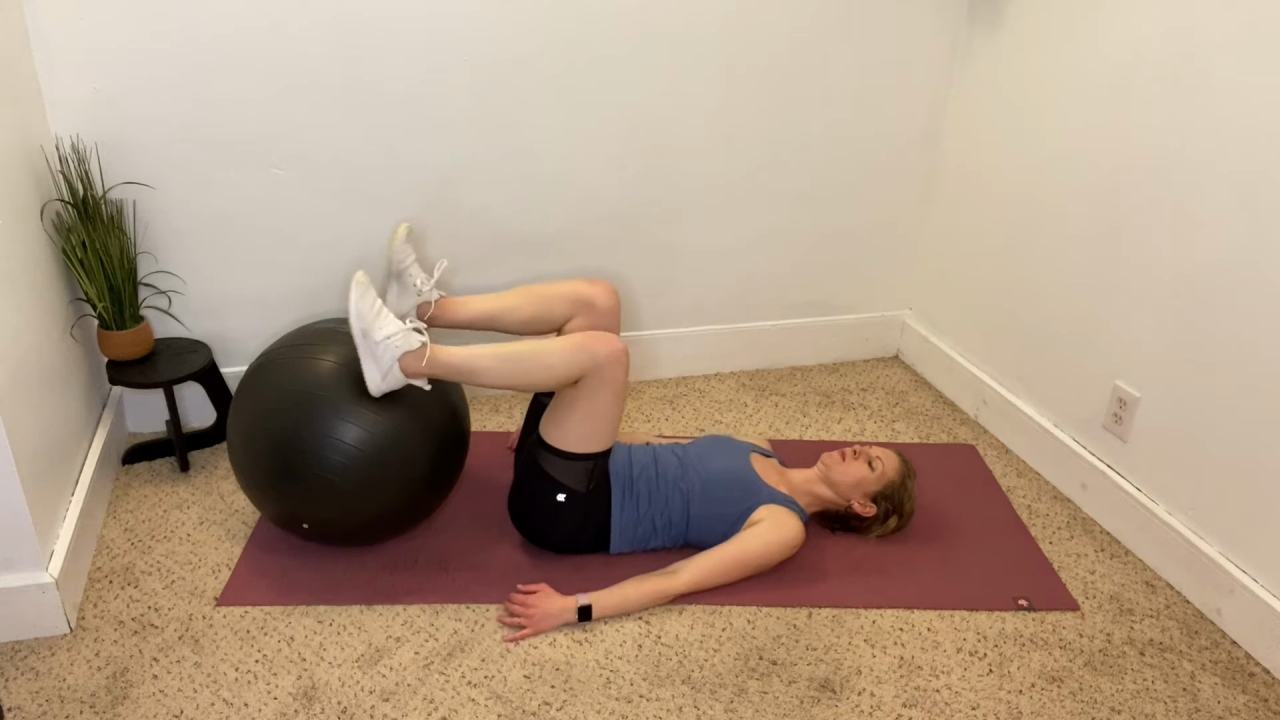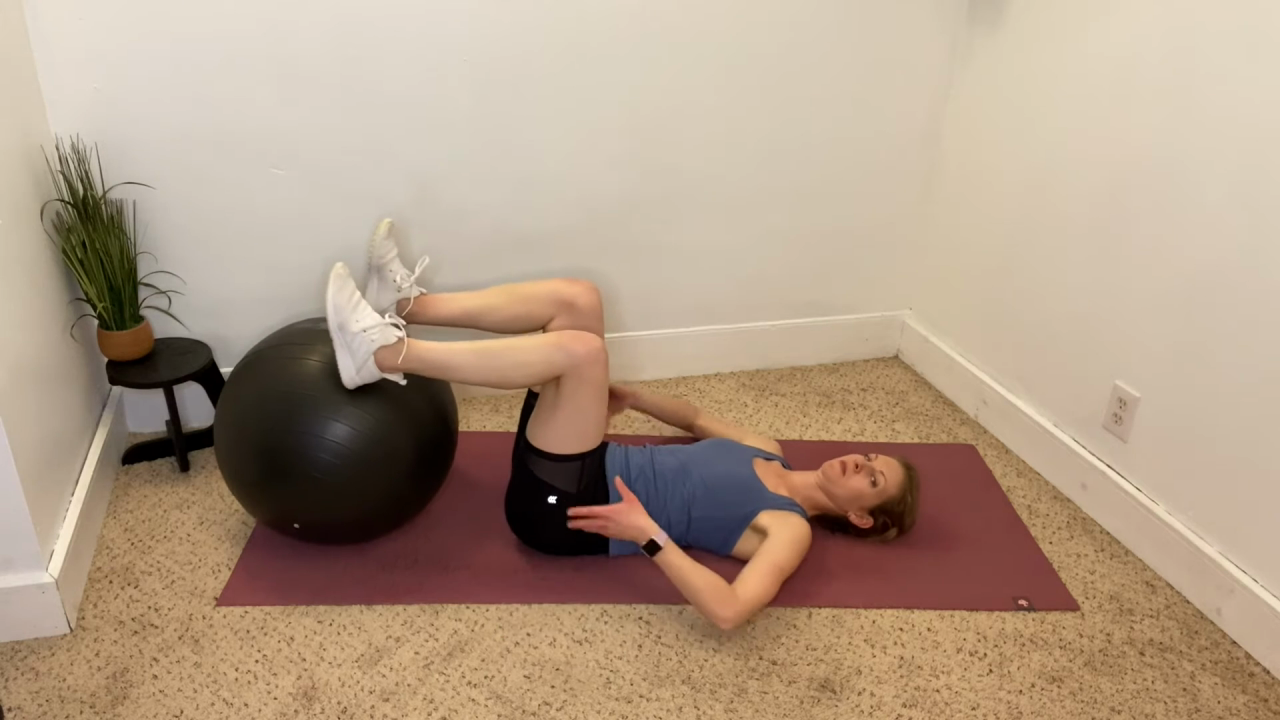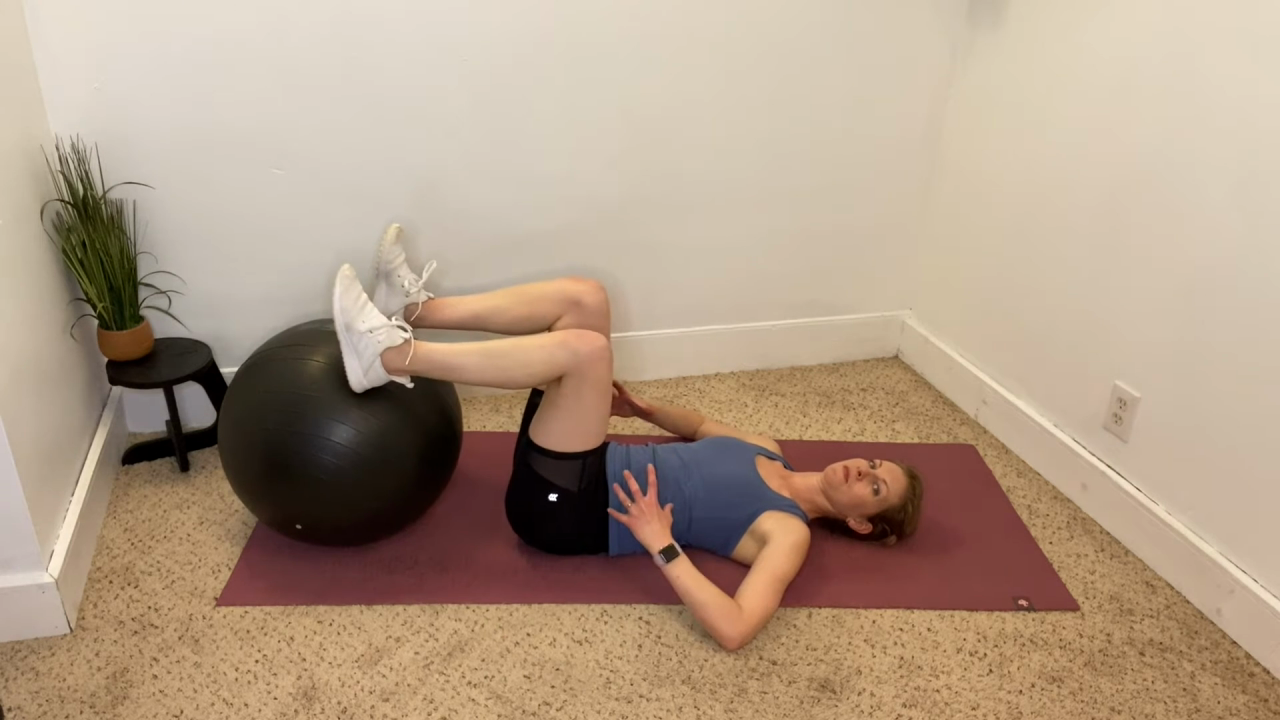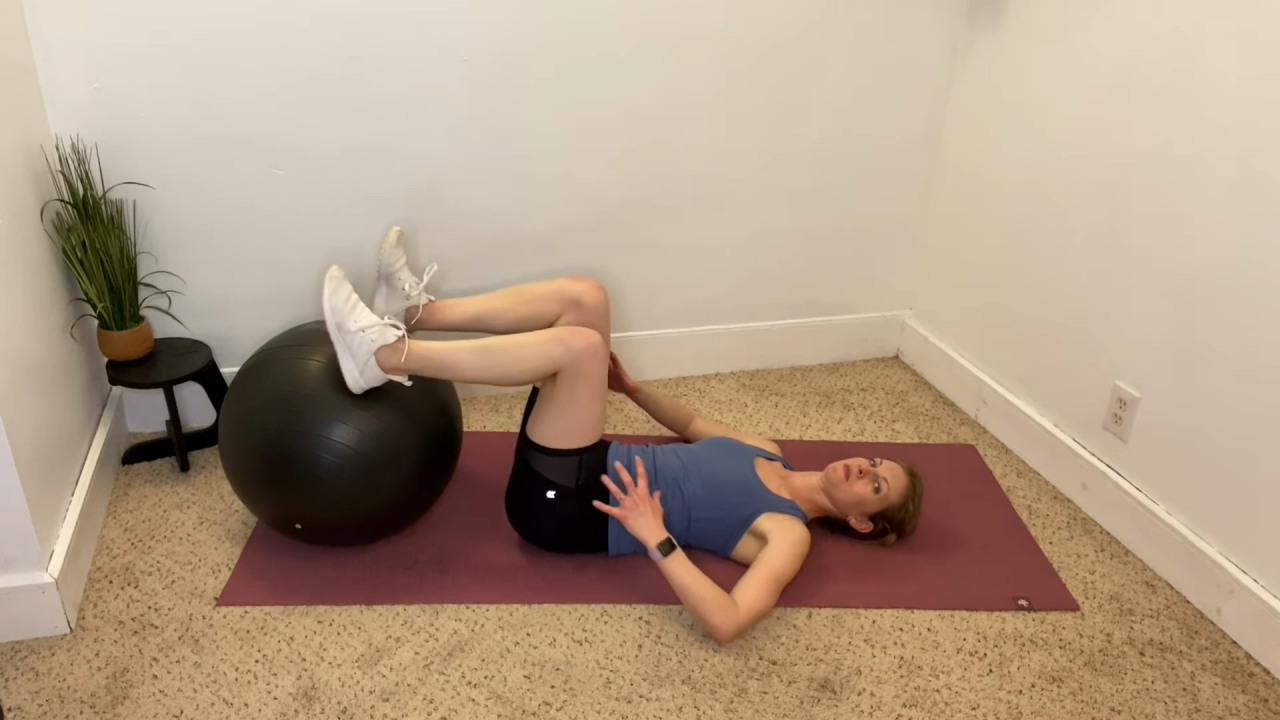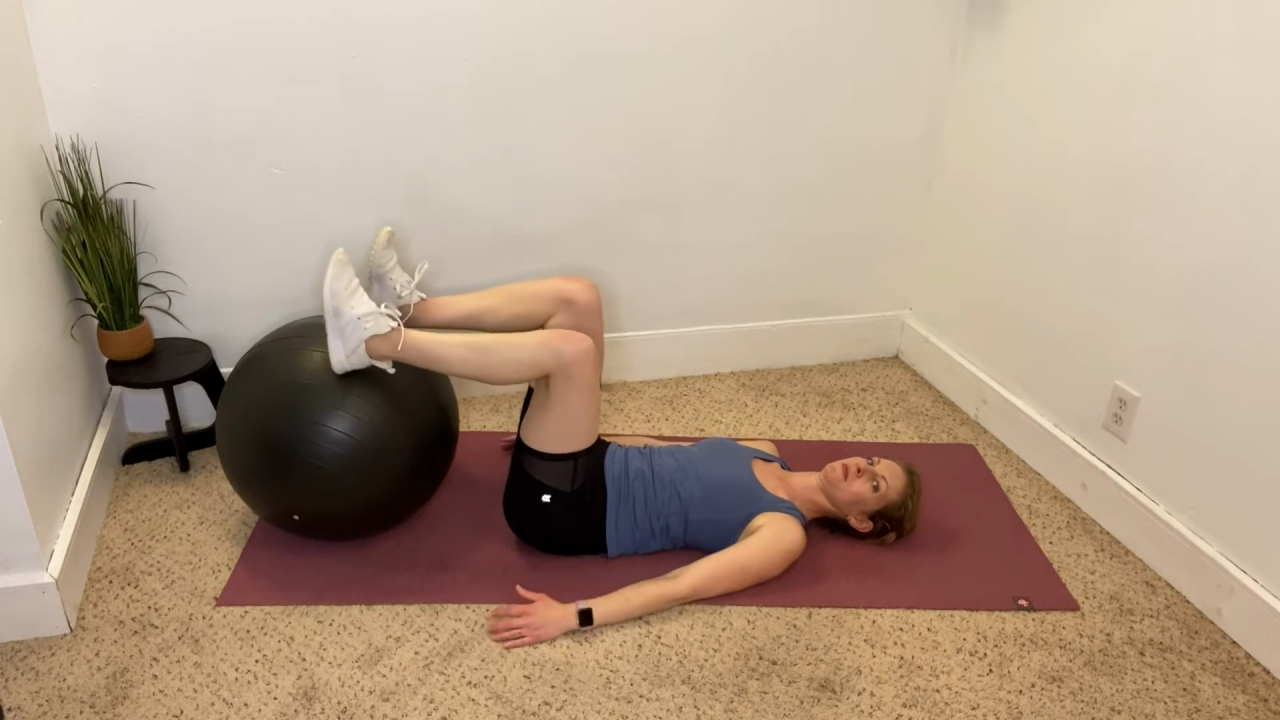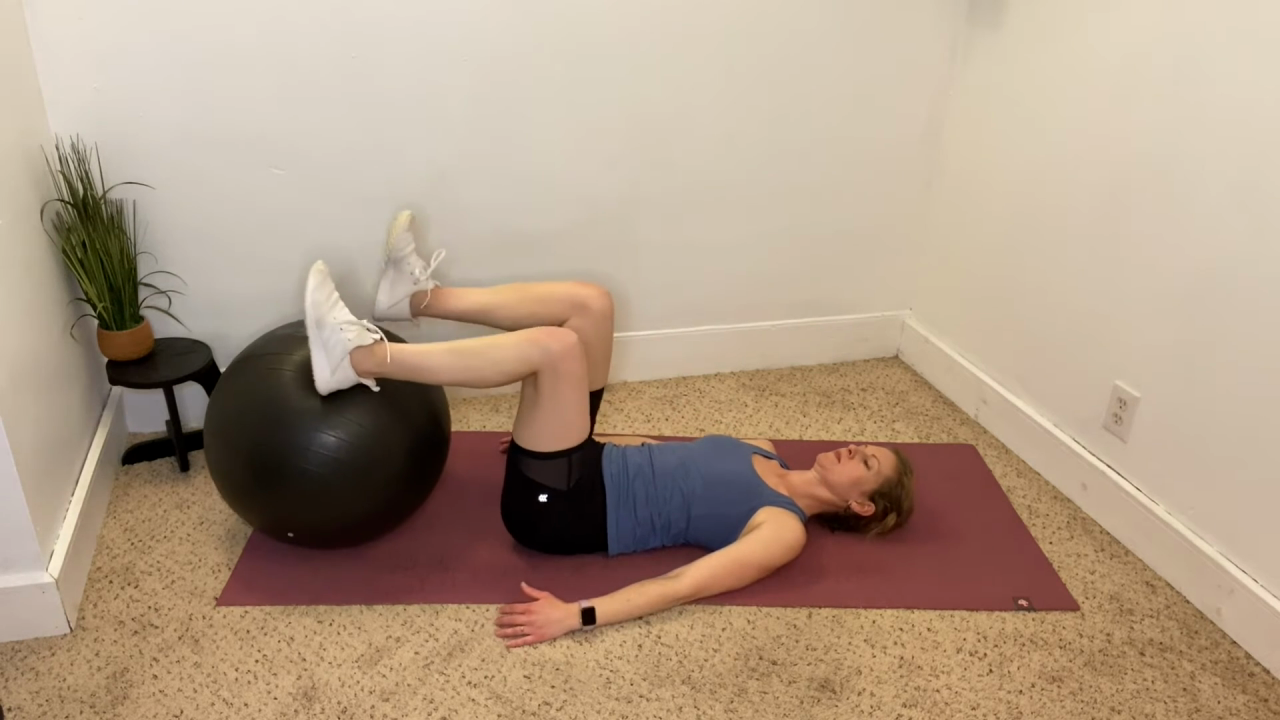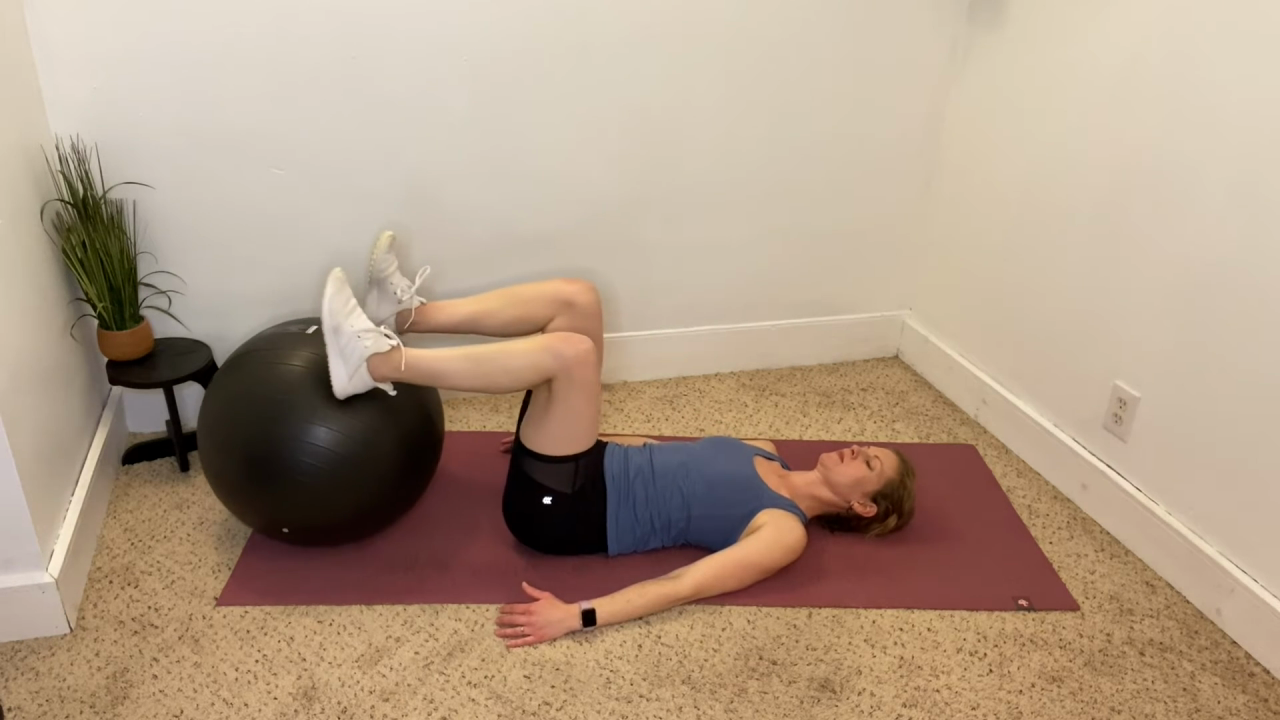
dt=0.7s
person 1, frame 1
left shoulder: (784, 527)
right shoulder: (760, 454)
left elbow: (680, 579)
left wrist: (574, 608)
right wrist: (559, 428)
left hip: (569, 509)
right hip: (580, 470)
left knee: (603, 350)
right knee: (595, 299)
left ankle: (408, 360)
right ankle: (424, 307)
person 1, frame 2
left shoulder: (790, 530)
right shoulder: (766, 450)
left elbow: (728, 609)
right elbow: (697, 418)
left wrist: (649, 535)
right wrist: (627, 396)
left hip: (566, 508)
right hip: (599, 471)
left knee: (580, 348)
right knee: (577, 299)
left ankle: (385, 354)
right ankle: (405, 304)
person 1, frame 3
left shoulder: (789, 532)
right shoulder: (767, 451)
left elbow: (733, 629)
right elbow: (700, 426)
left wrist: (661, 543)
right wrist: (642, 408)
left hip: (569, 508)
right hip: (593, 468)
left knee: (585, 348)
right knee: (583, 298)
left ankle: (391, 356)
right ankle: (415, 308)
person 1, frame 4
left shoulder: (789, 534)
right shoulder: (767, 452)
left elbow: (727, 620)
right elbow: (692, 425)
left wrist: (657, 537)
right wrist: (629, 387)
left hip: (566, 506)
right hip: (600, 473)
left knee: (579, 344)
right knee: (584, 297)
left ankle: (385, 356)
right ankle: (415, 310)
person 1, frame 5
left shoulder: (784, 536)
right shoulder: (764, 453)
left elbow: (680, 587)
left wrist: (572, 616)
right wrist: (551, 432)
left hip: (563, 509)
right hip: (596, 465)
left knee: (570, 349)
right knee: (575, 297)
left ankle: (377, 341)
right ankle: (409, 308)
person 1, frame 6
left shoulder: (784, 532)
right shoulder: (763, 453)
left elbow: (687, 584)
left wrist: (578, 616)
right wrist: (547, 423)
left hip: (562, 508)
right hip: (590, 467)
left knee: (553, 346)
right knee: (589, 303)
left ankle: (359, 358)
right ankle: (418, 297)
person 1, frame 7
left shoulder: (784, 532)
right shoulder: (765, 454)
left elbow: (687, 584)
left wrist: (577, 616)
right wrist: (546, 433)
left hip: (563, 508)
right hip: (596, 466)
left knee: (569, 351)
right knee: (575, 299)
left ankle: (375, 361)
right ankle: (406, 312)
